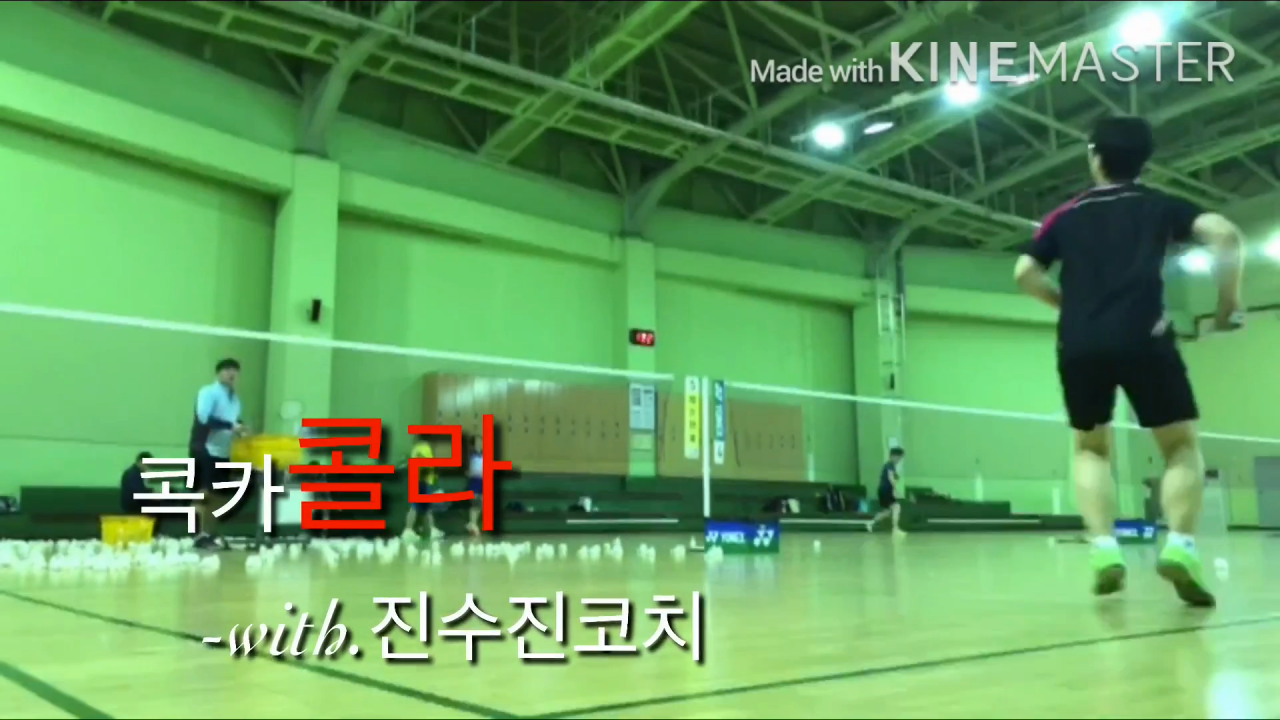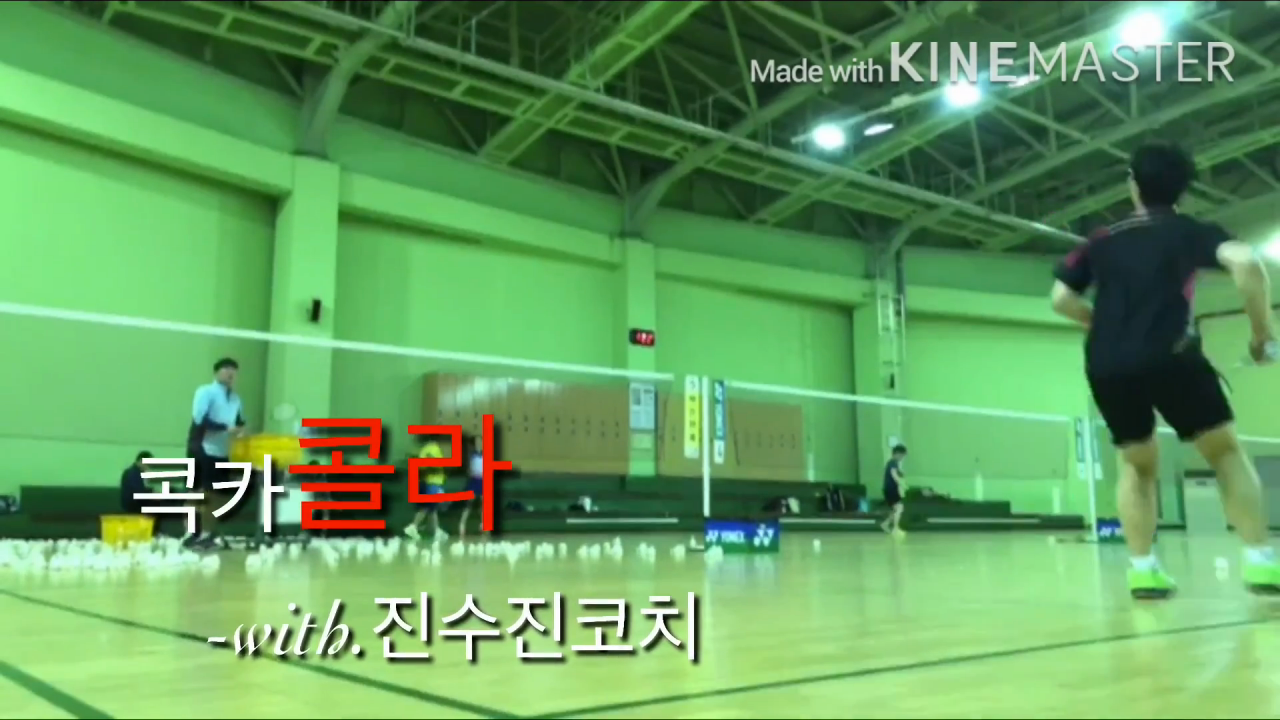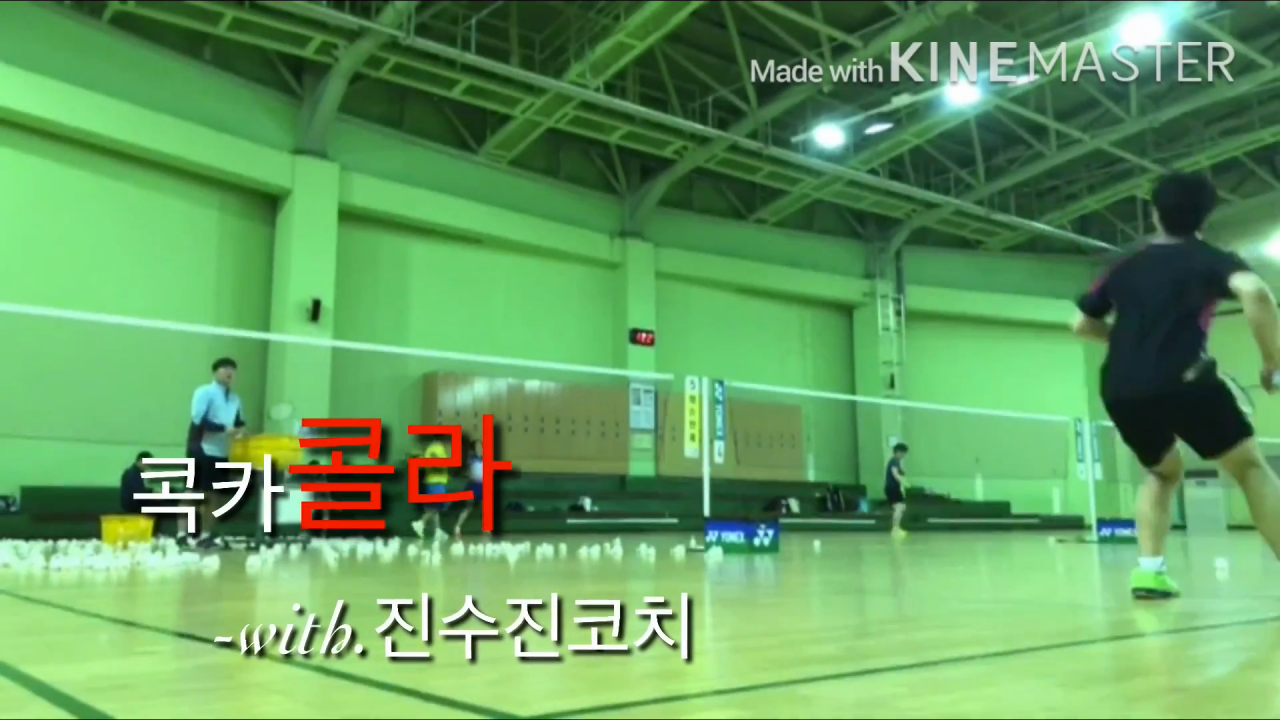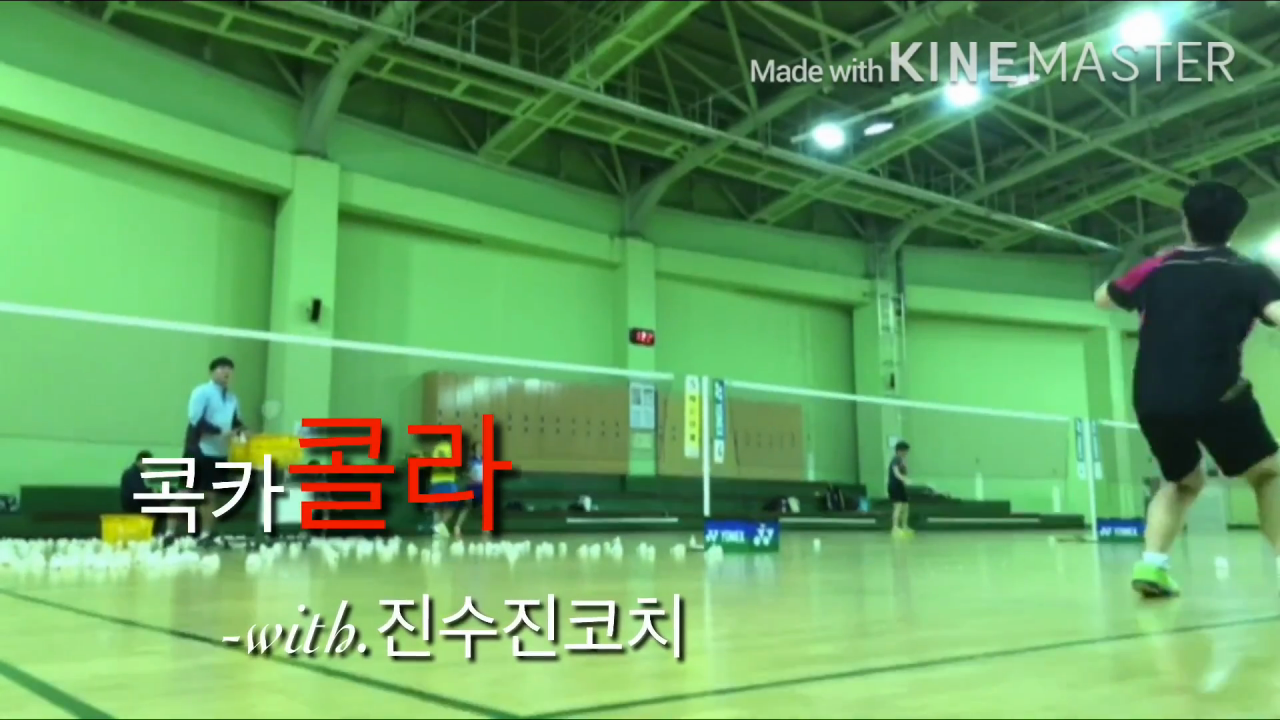
dt=0.1s
person 1, frame 1
left shoulder: (1066, 216)
right shoulder: (1161, 206)
left elbow: (1024, 273)
right elbow: (1225, 233)
right wrist: (1229, 300)
left hip: (1079, 346)
right hip: (1143, 340)
left knee: (1093, 449)
right knee: (1181, 446)
left ankle: (1105, 551)
right ankle: (1180, 548)
person 1, frame 2
left shoulder: (1103, 240)
right shoulder: (1195, 231)
left elbow: (1062, 298)
left hip: (1106, 367)
right hip: (1169, 357)
left knee: (1138, 463)
right knee: (1226, 452)
left ankle: (1143, 567)
person 1, frame 3
left shoulder: (1127, 266)
right shoulder: (1211, 260)
left elbow: (1082, 323)
left hip: (1122, 390)
right hip: (1182, 382)
left knee: (1164, 473)
left ankle: (1149, 570)
person 1, frame 4
left shoulder: (1159, 269)
left elbow: (1104, 299)
left hip: (1155, 403)
right hip: (1219, 400)
left knee: (1180, 485)
left ankle: (1153, 565)
person 2, frame 1
left shoulder: (235, 398)
right shoulder: (208, 393)
left elbow: (235, 422)
right elbow: (204, 418)
left wrist: (241, 430)
right wrist: (230, 425)
left hip: (223, 453)
right hip: (204, 449)
right knee: (203, 492)
left ankle: (209, 535)
right ankle: (200, 534)
person 2, frame 2
left shoulder: (235, 398)
right shoulder: (205, 392)
left elbow: (238, 422)
right elbow: (199, 419)
left wrist: (240, 429)
right wrist: (225, 428)
left hip: (221, 453)
right hip: (202, 449)
left knee: (211, 494)
right knee: (197, 491)
left ankle: (206, 535)
right ankle: (189, 534)
person 2, frame 3
left shoulder: (234, 398)
right shoulder: (204, 392)
left elbow: (238, 422)
right elbow: (198, 419)
left wrist: (240, 430)
right wrist: (224, 429)
left hip: (221, 453)
right hip: (201, 450)
left knee: (211, 495)
right knee: (194, 491)
left ankle: (206, 535)
person 2, frame 4
left shoulder: (231, 398)
right shoulder: (201, 392)
left elbow: (236, 421)
right elbow: (195, 420)
left wrist: (240, 432)
right wrist: (220, 432)
left hip: (219, 453)
right hip: (199, 450)
left knee: (210, 495)
left ankle: (206, 535)
